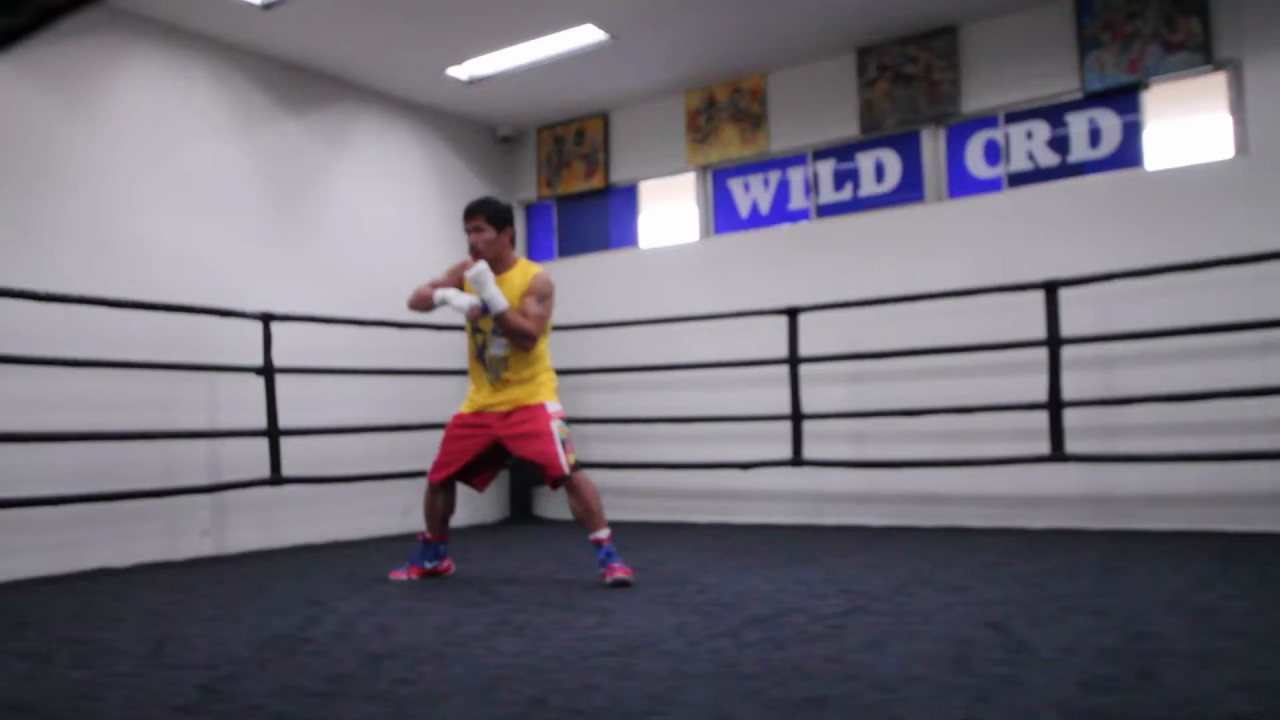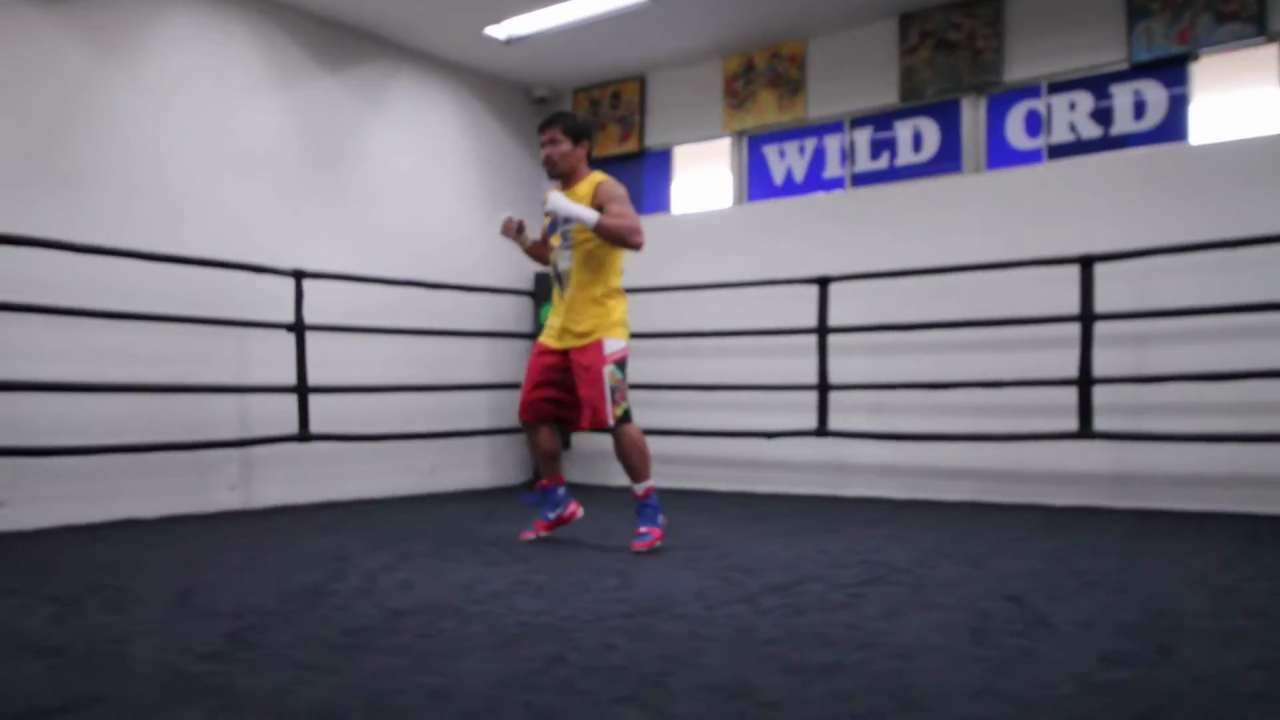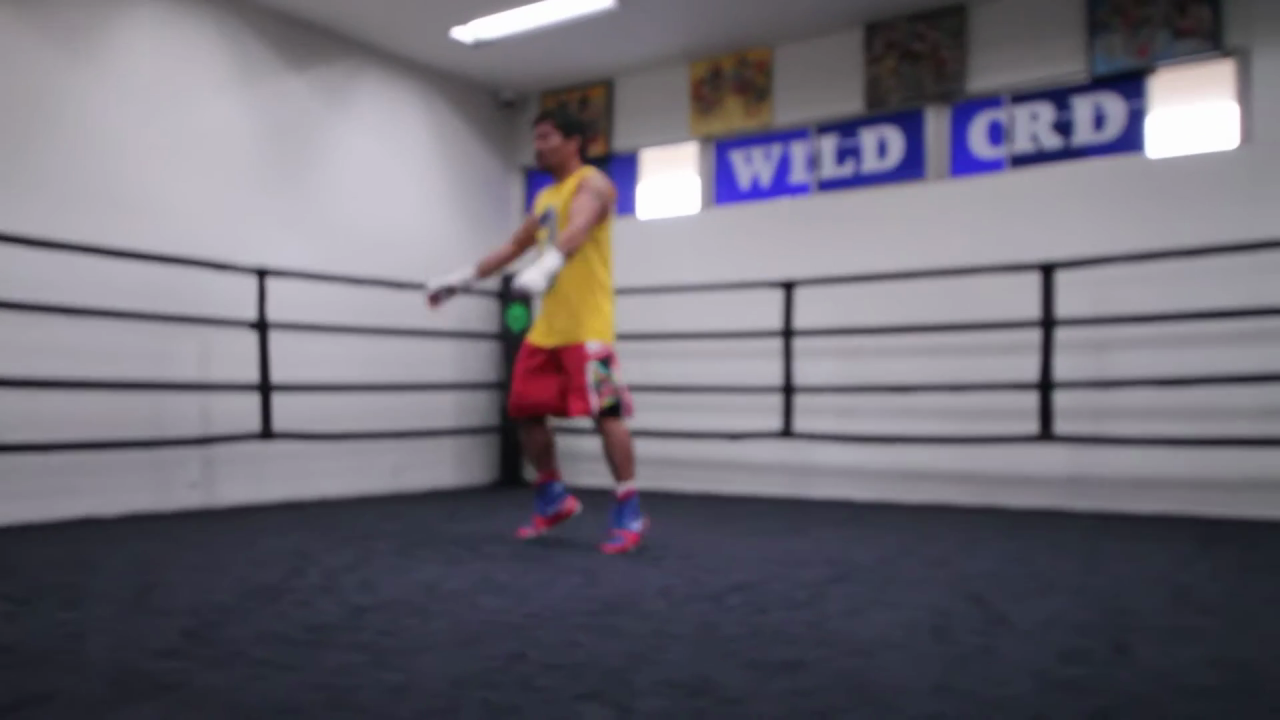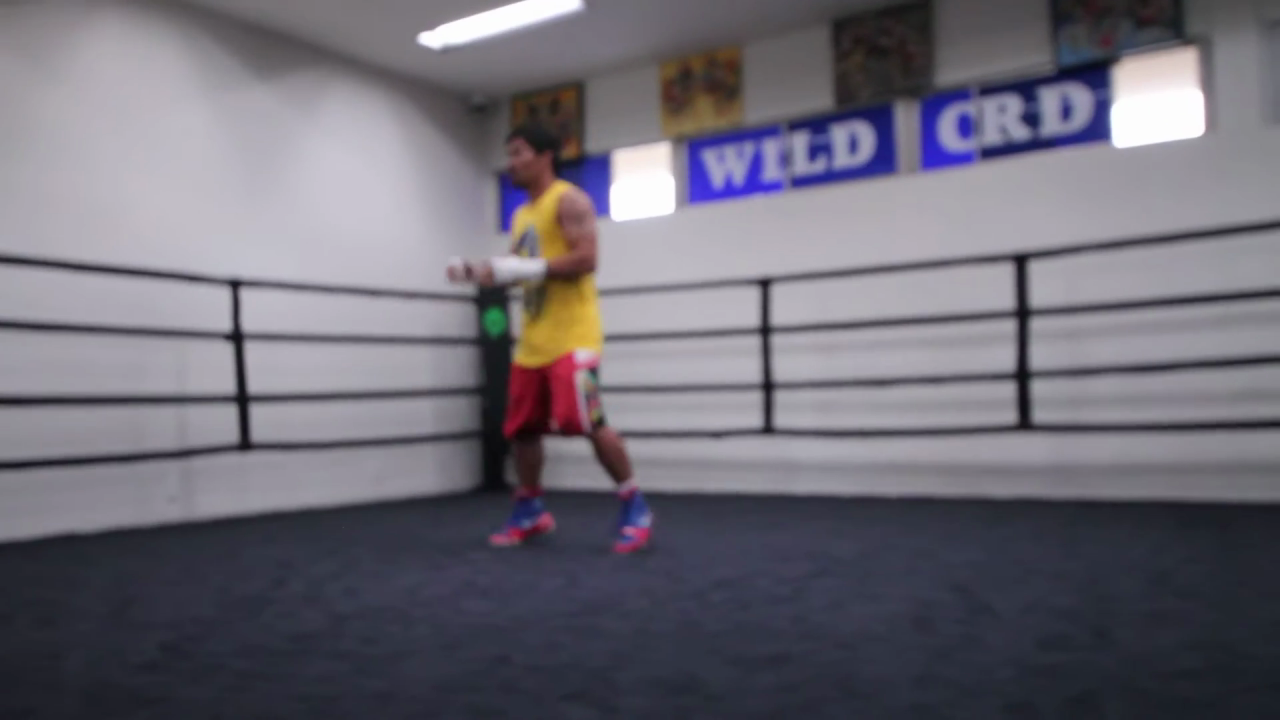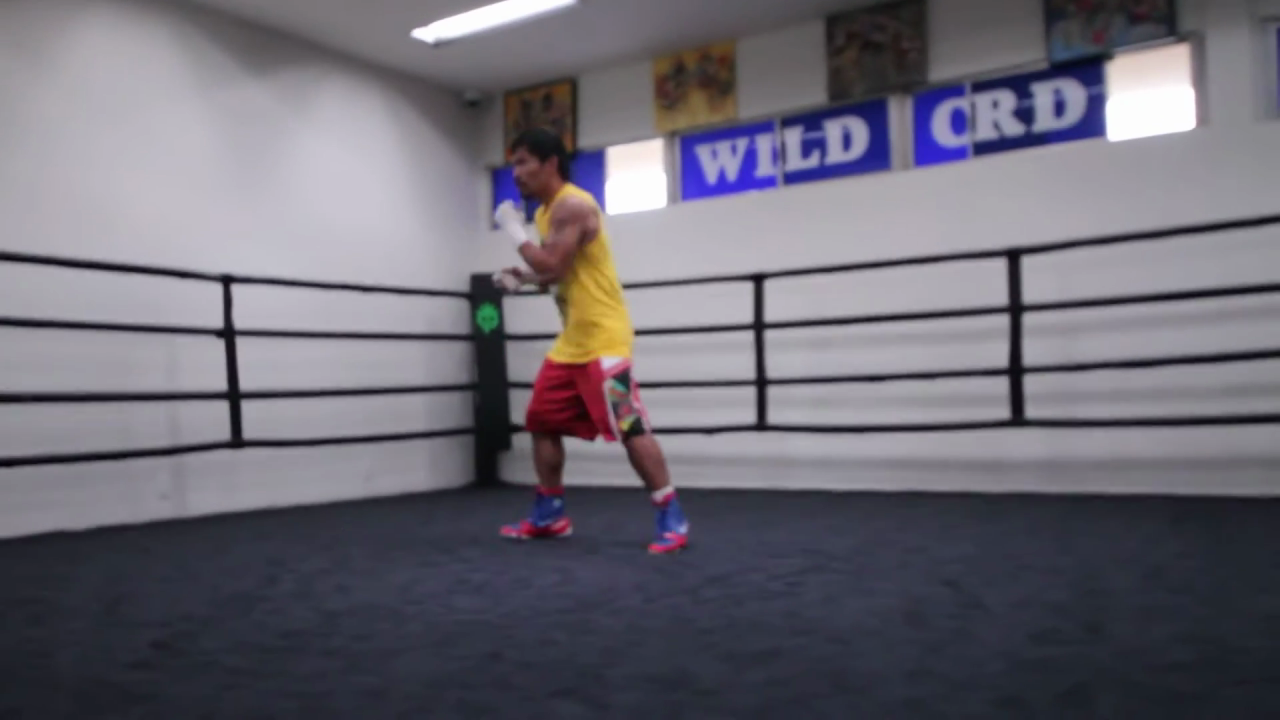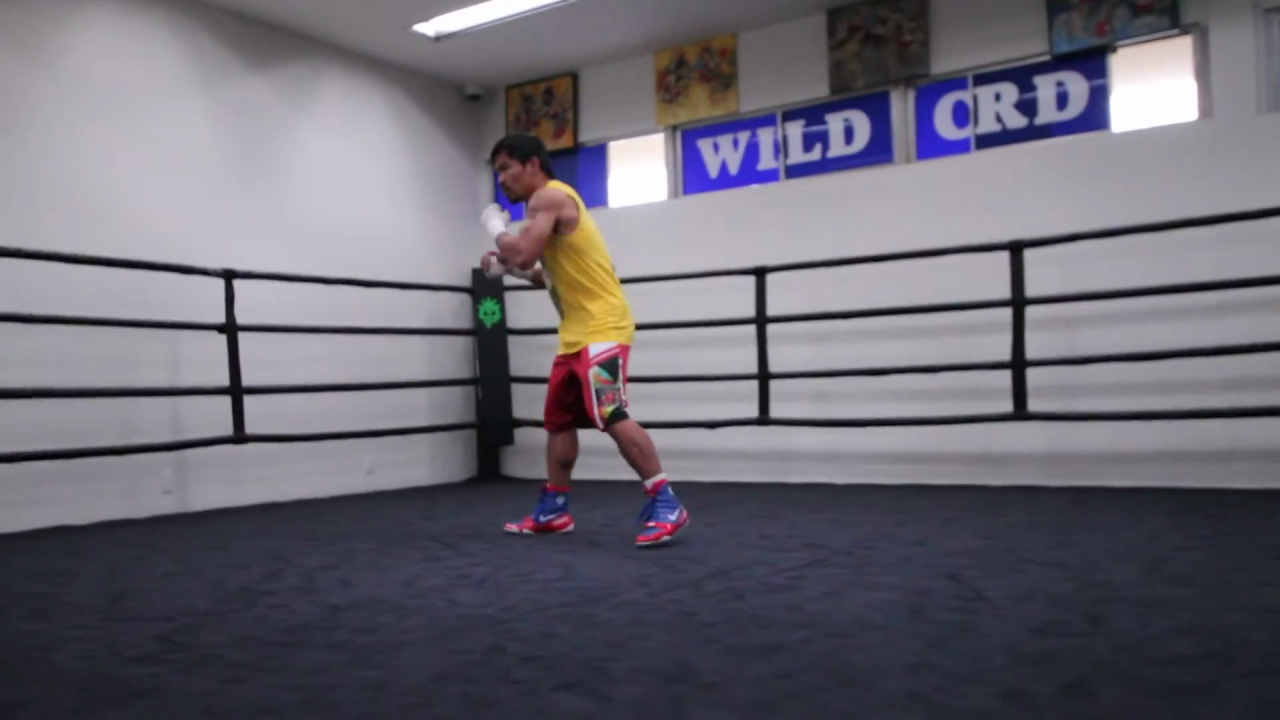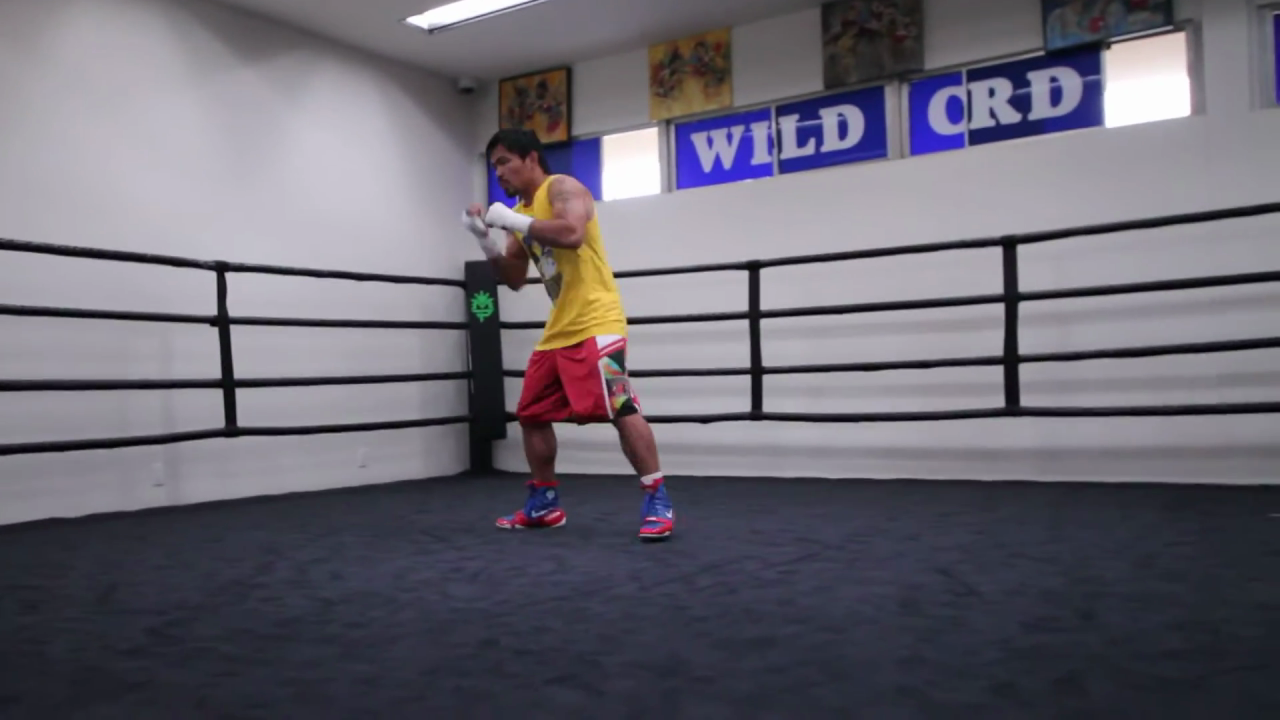
dt=0.3s
person 1, frame 1
left shoulder: (536, 279)
right shoulder: (465, 271)
left elbow: (531, 336)
right elbow: (416, 300)
left wrist: (492, 295)
right wrist: (445, 296)
left hip: (530, 398)
right hip: (482, 402)
left knee: (567, 472)
right knee: (440, 478)
left ankle: (609, 556)
right ankle: (432, 555)
person 1, frame 2
left shoulder: (605, 188)
right shoulder: (555, 196)
left elbow: (634, 236)
left wrist: (577, 213)
right wrist: (522, 237)
left hip: (599, 328)
right hip: (558, 330)
left knee: (618, 420)
right knee: (534, 415)
left ankle: (649, 513)
right ankle: (556, 502)
person 1, frame 3
left shoulder: (591, 183)
right shoulder: (545, 196)
left elbow: (581, 226)
right elbow: (510, 249)
left wrist: (548, 265)
right wrist: (462, 277)
left hip: (587, 325)
right hip: (548, 325)
left knee: (606, 413)
right knee: (526, 411)
left ankle: (629, 514)
right ankle: (555, 497)
person 1, frame 4
left shoulder: (568, 199)
right shoulder: (522, 215)
left elbow: (587, 260)
right elbow: (510, 271)
left wrist: (524, 269)
right wrist: (472, 270)
left hip: (573, 336)
right hip: (533, 343)
left knee: (590, 424)
right knee: (520, 431)
left ankle: (634, 510)
right ankle: (530, 513)
person 1, frame 5
left shoulder: (574, 205)
right shoulder: (545, 213)
left elbow: (555, 268)
left wrist: (516, 231)
right wrist: (519, 278)
left hip: (603, 337)
right hip: (572, 340)
left knee: (628, 428)
right knee: (542, 422)
left ankle: (671, 518)
right ankle: (548, 514)
person 1, frame 6
left shoulder: (549, 197)
right shoulder: (543, 205)
left elbow: (521, 251)
left wrist: (495, 227)
right wrist: (507, 267)
left hip: (600, 326)
right hip: (577, 332)
left knee: (613, 416)
right knee: (558, 420)
left ankle: (665, 505)
right ankle: (553, 509)
person 1, frame 7
left shoulder: (563, 187)
right shoulder: (522, 211)
left elbow: (571, 234)
right elbow: (513, 278)
left wrist: (515, 222)
right wrist: (485, 235)
left hip: (595, 321)
right hip: (559, 330)
left knee: (619, 409)
right knee: (532, 414)
left ankle: (658, 502)
right ankle: (544, 505)
